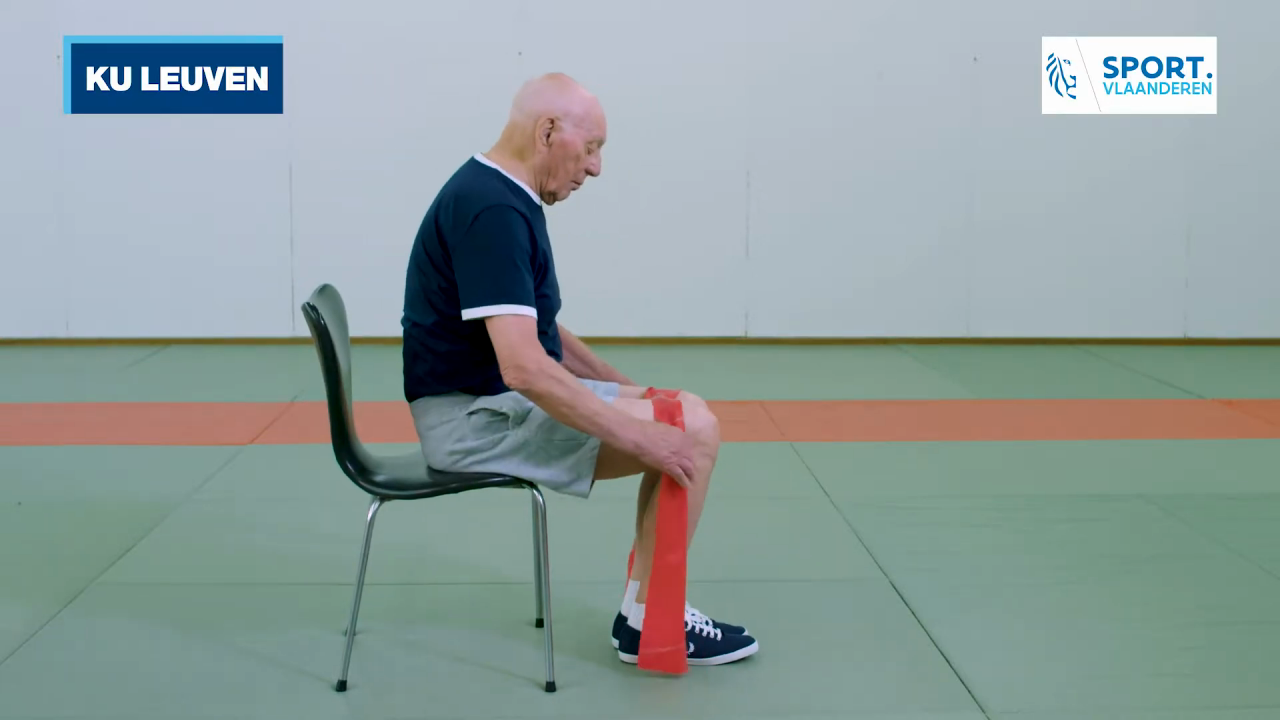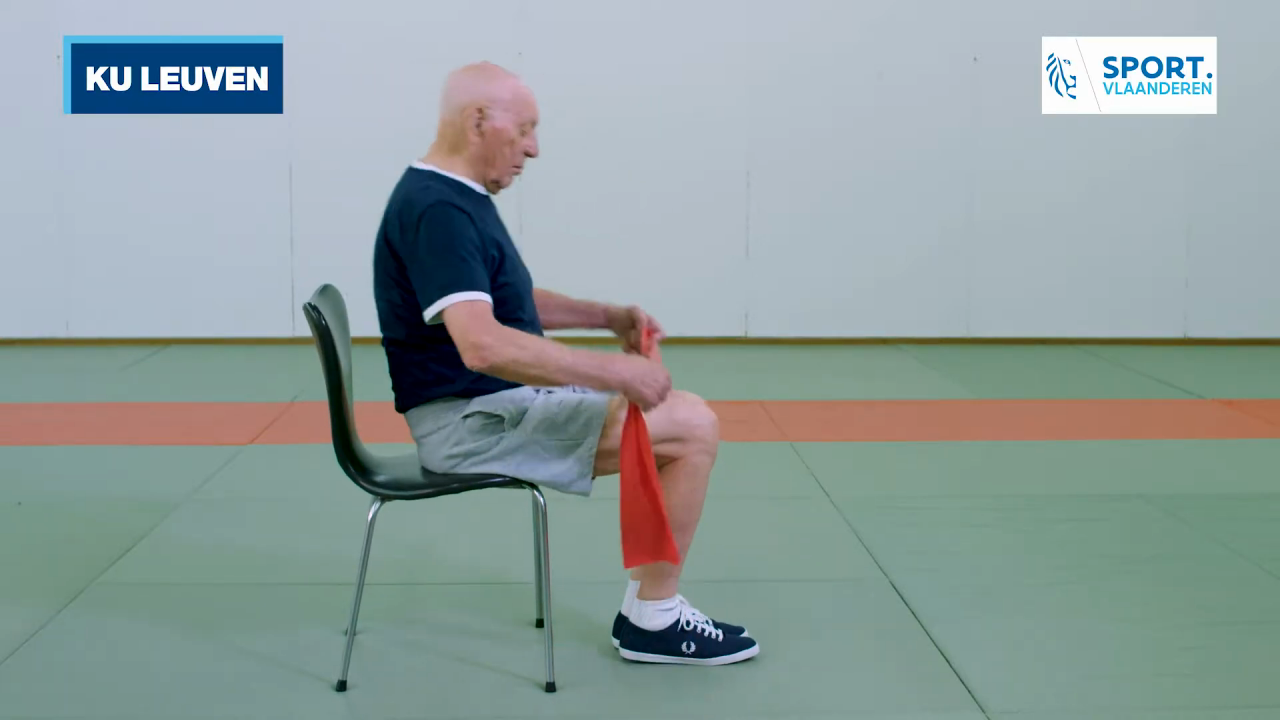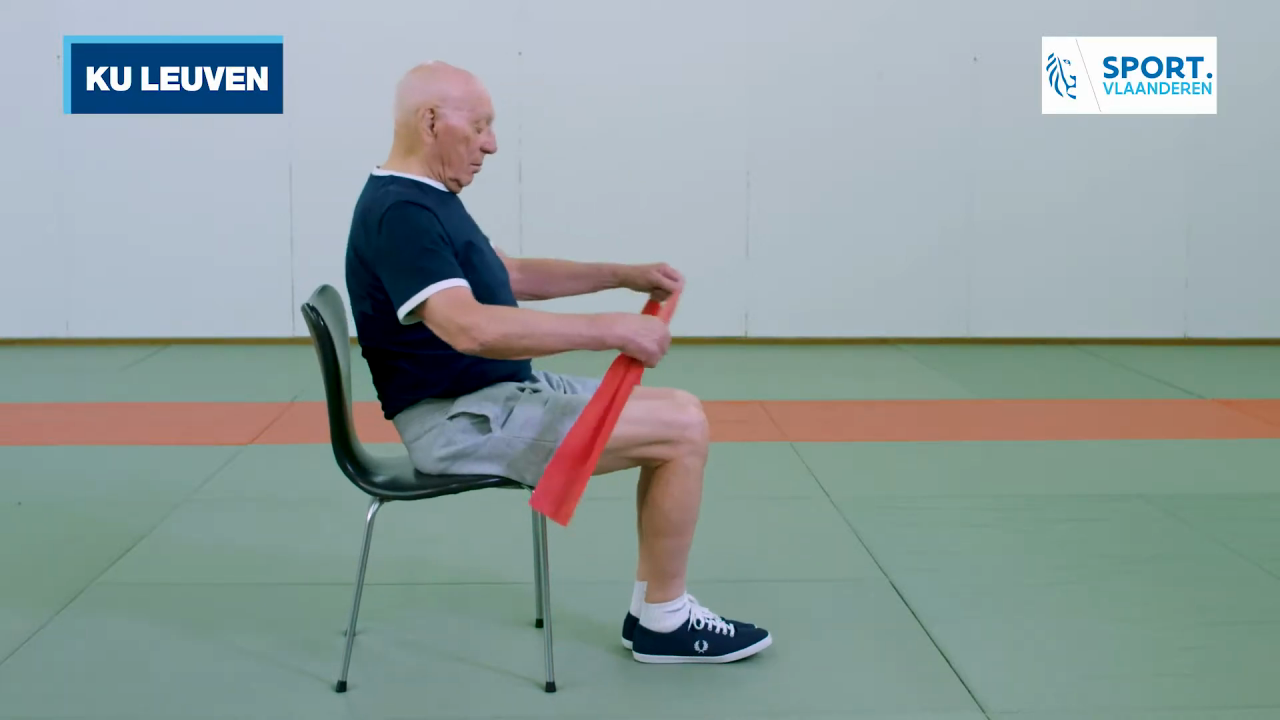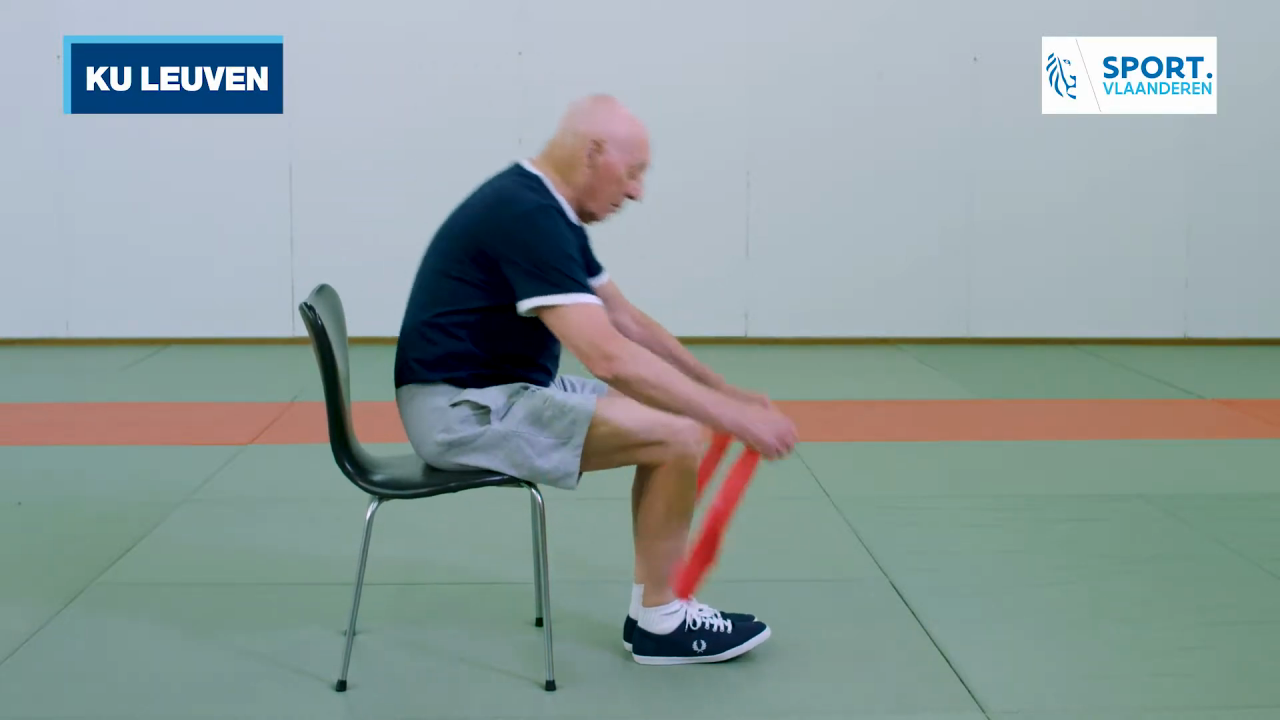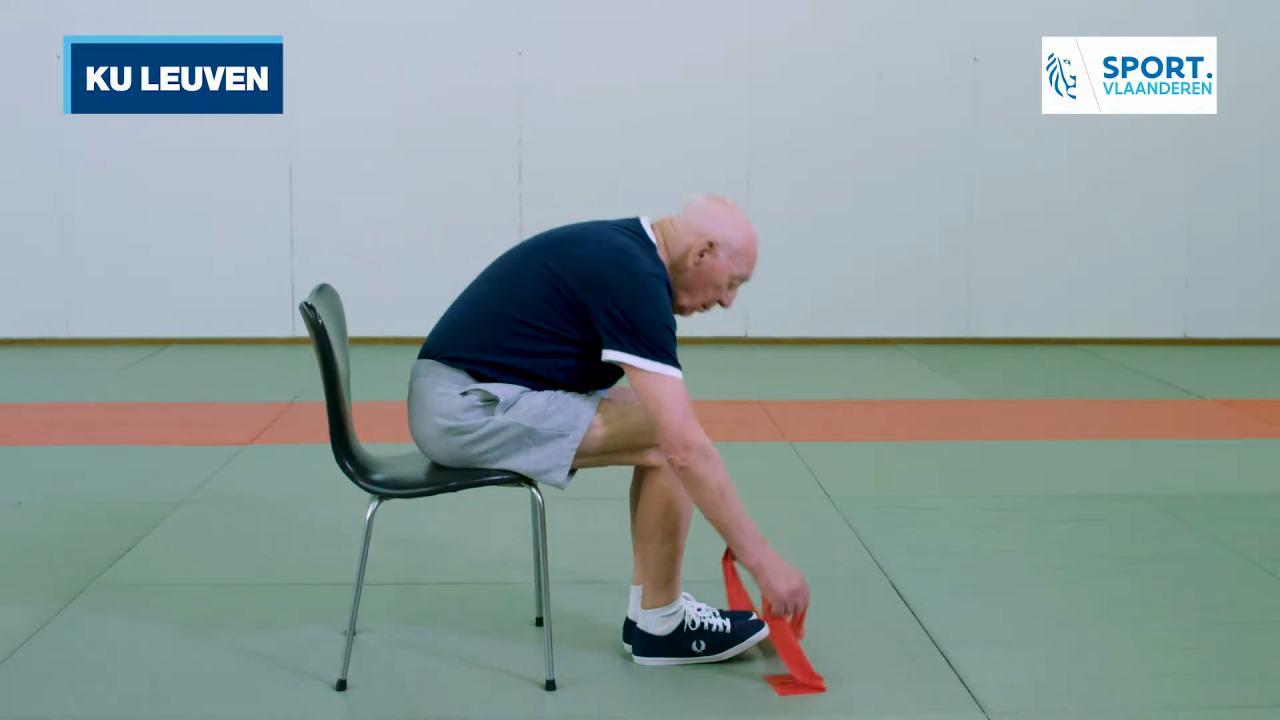
dt=0.4s
person 1, frame 1
left shoulder: (500, 196)
right shoulder: (494, 211)
right elbow: (524, 369)
left wrist: (624, 387)
right wrist: (638, 437)
left hip: (500, 399)
right hip: (476, 417)
left knee: (688, 415)
right knee: (692, 436)
left ankle: (648, 607)
right ankle: (652, 622)
person 1, frame 2
left shoulder: (455, 195)
right shoulder: (437, 210)
left elbow: (509, 298)
right elbow: (483, 345)
left wrist: (609, 315)
right wrist: (616, 373)
left hip: (503, 400)
right hip: (471, 421)
left knee: (686, 415)
right knee: (693, 429)
left ankle: (648, 608)
right ankle: (652, 618)
person 1, frame 3
left shoulder: (425, 199)
right shoulder: (400, 214)
left elbow: (511, 275)
right elbow: (470, 329)
left wrist: (624, 274)
right wrist: (613, 329)
left hip: (496, 394)
right hip: (461, 421)
left knee: (679, 410)
right knee: (682, 430)
left ankle: (655, 607)
right ankle: (663, 620)
person 1, frame 4
left shoulder: (540, 206)
right shoulder: (526, 217)
left elbow: (623, 318)
right elbow: (609, 356)
left wrist: (717, 386)
right wrist: (734, 418)
left hip: (488, 393)
right hip: (464, 412)
left knee: (678, 420)
right knee: (674, 436)
left ankle: (655, 606)
right ankle: (661, 622)
person 1, frame 5
left shoulder: (623, 252)
right shoulder: (634, 279)
right elbow: (686, 448)
right wrist: (763, 562)
left hip: (468, 397)
right hip: (466, 408)
left knee: (664, 434)
right knee: (667, 440)
left ankle: (656, 610)
right ankle: (660, 624)
